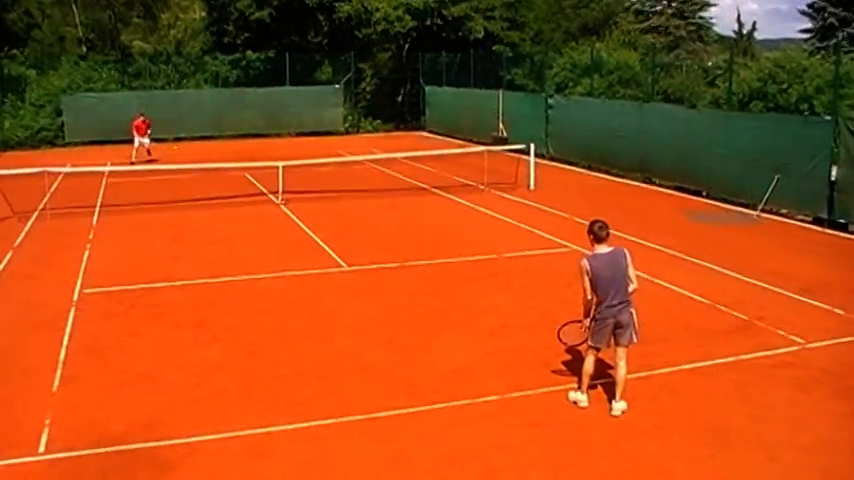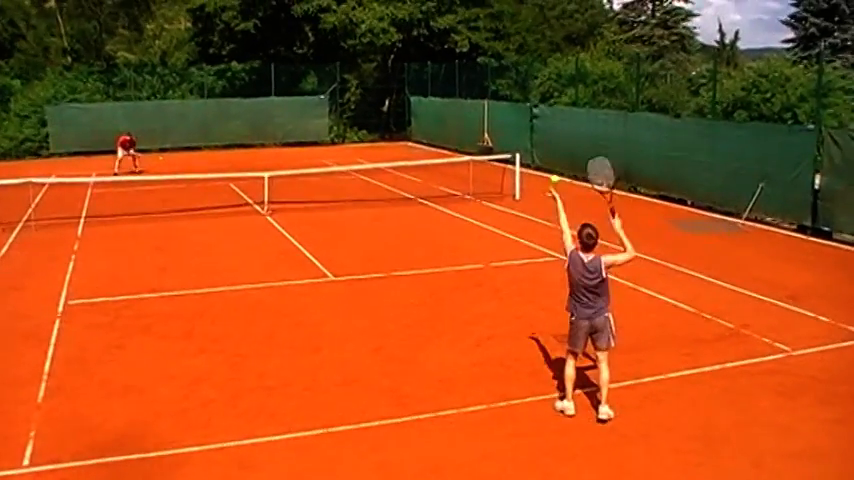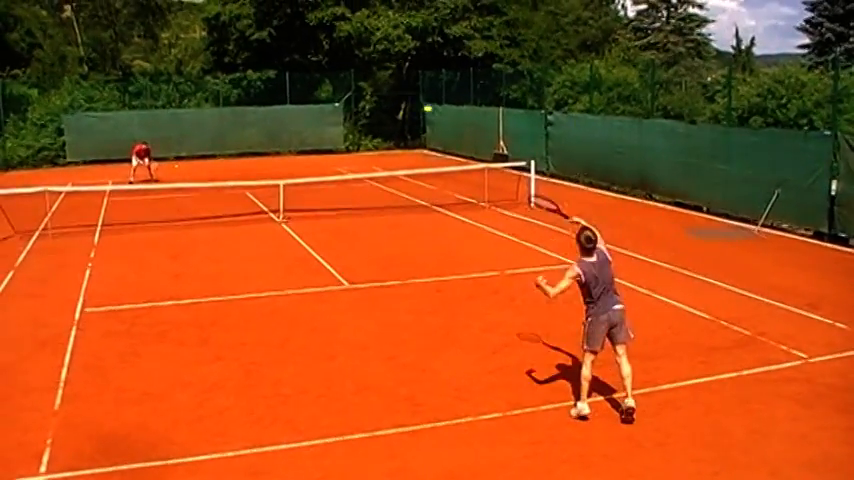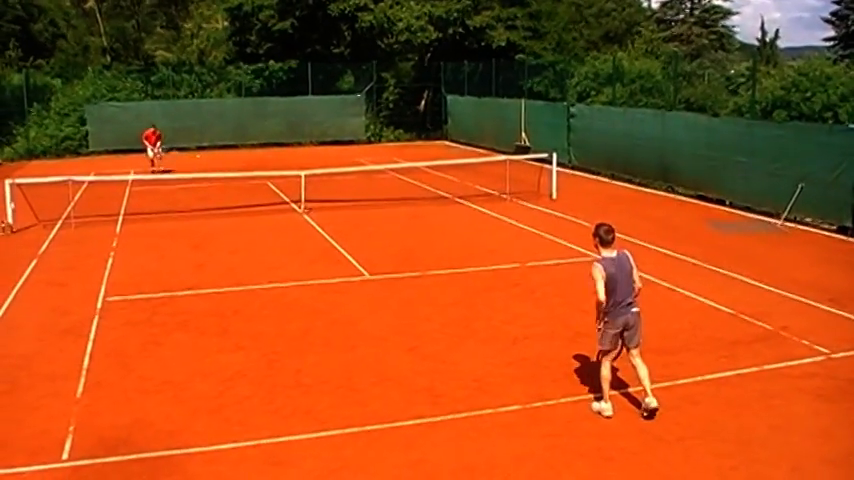
dt=0.7s
person 1, frame 1
left shoulder: (586, 263)
right shoulder: (623, 254)
left elbow: (588, 297)
right elbow: (634, 285)
left wrist: (586, 317)
left hip: (603, 316)
right hip: (624, 313)
left knee: (591, 354)
right knee: (621, 358)
left ankle: (582, 394)
right ankle: (618, 402)
person 1, frame 2
left shoulder: (572, 256)
right shoulder: (603, 263)
left elbow: (564, 229)
right elbow: (631, 254)
left wrist: (558, 202)
right wrist: (618, 229)
left hip: (578, 320)
right hip: (601, 318)
left knee: (571, 359)
right knee: (602, 362)
left ankle: (568, 402)
right ankle: (604, 406)
person 1, frame 3
left shoulder: (577, 269)
right shoulder: (603, 251)
left elbow: (552, 293)
right elbow: (596, 236)
left wrist: (541, 283)
right wrist: (581, 222)
left hip: (596, 317)
right hip: (617, 310)
left knee: (588, 360)
right knee: (622, 357)
left ankle: (582, 404)
right ankle: (629, 398)
person 1, frame 4
left shoulder: (598, 266)
right shoulder: (626, 256)
left elbow: (601, 299)
right elbow: (638, 286)
left wrist: (599, 317)
left hip: (612, 318)
right hip: (632, 314)
left knee: (605, 361)
right knee: (636, 358)
left ankle: (606, 404)
right ankle: (650, 399)
